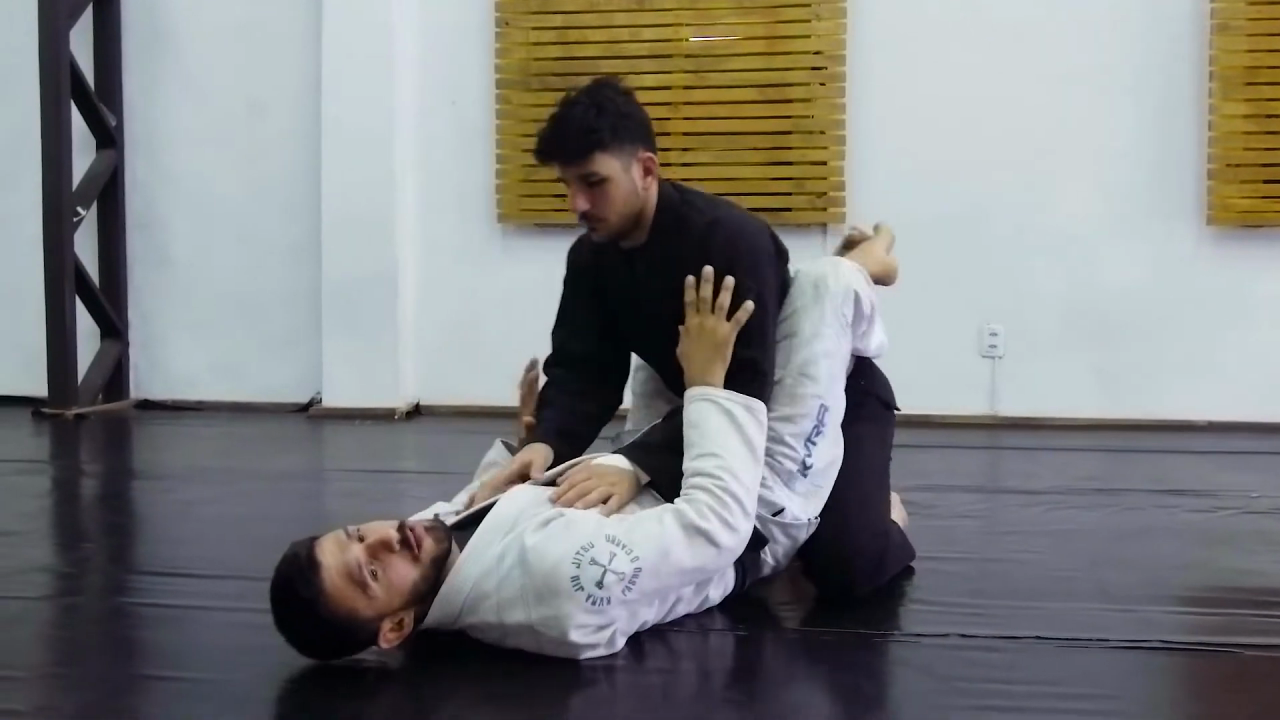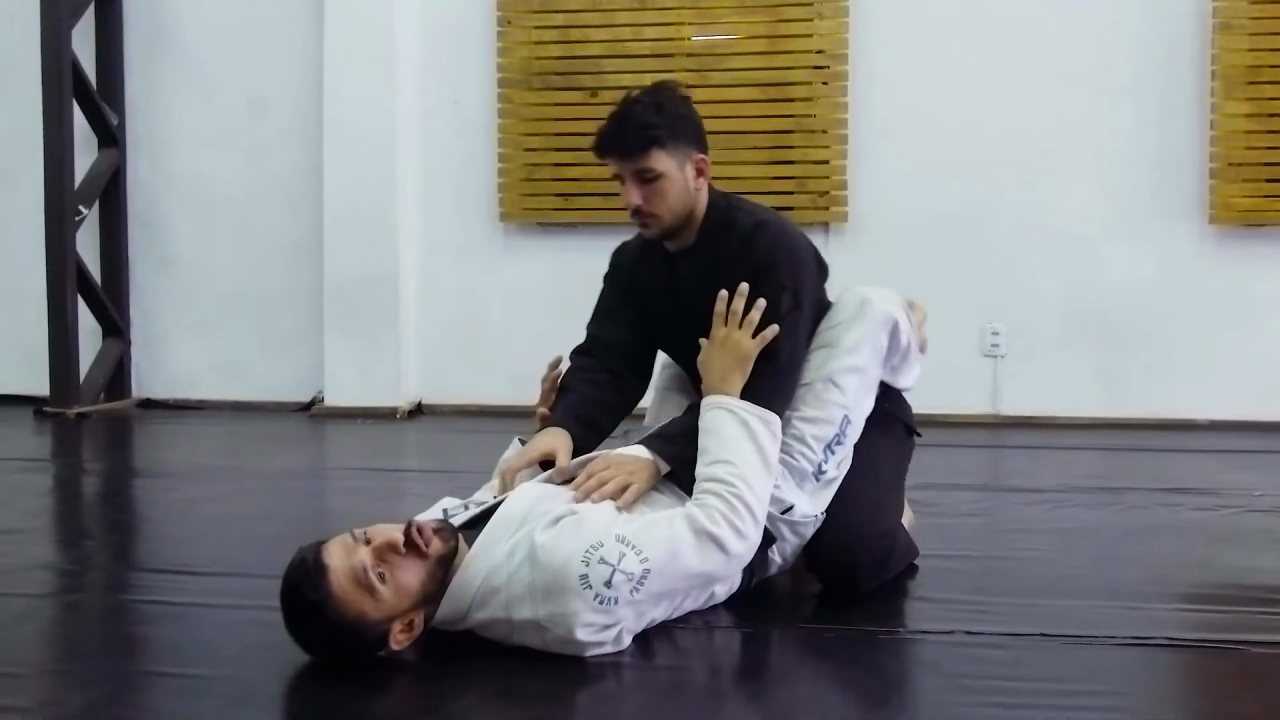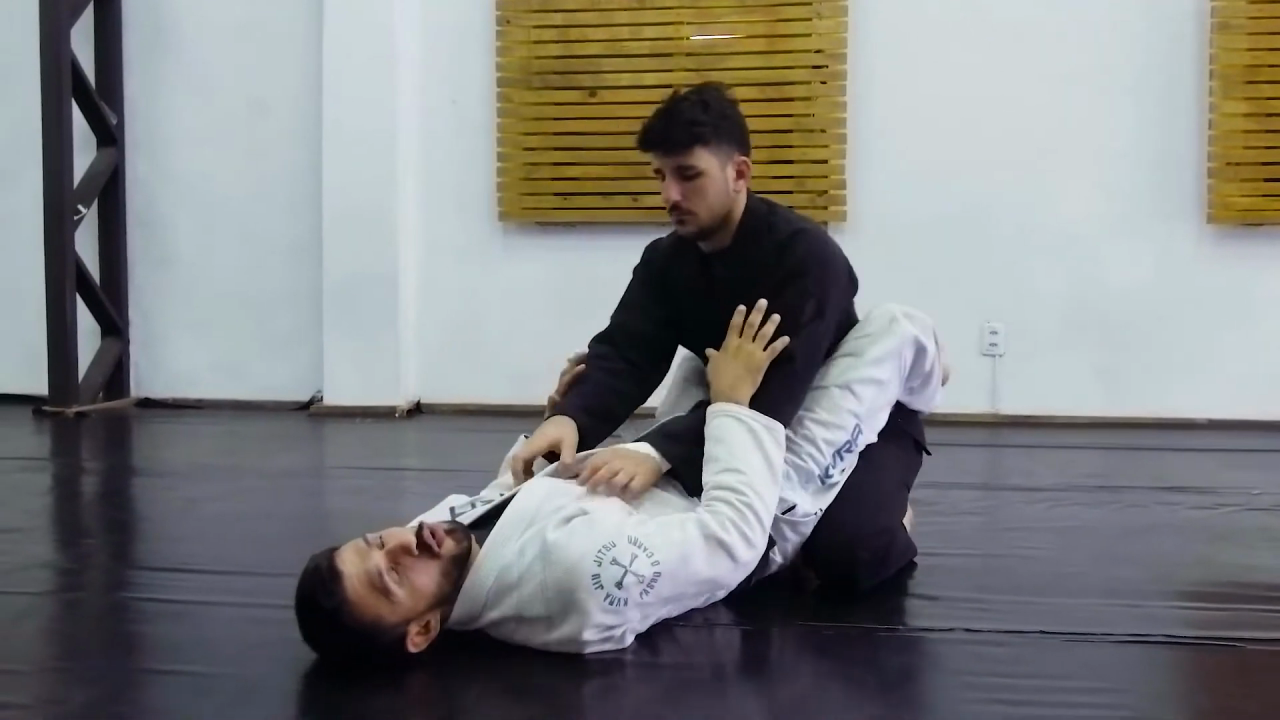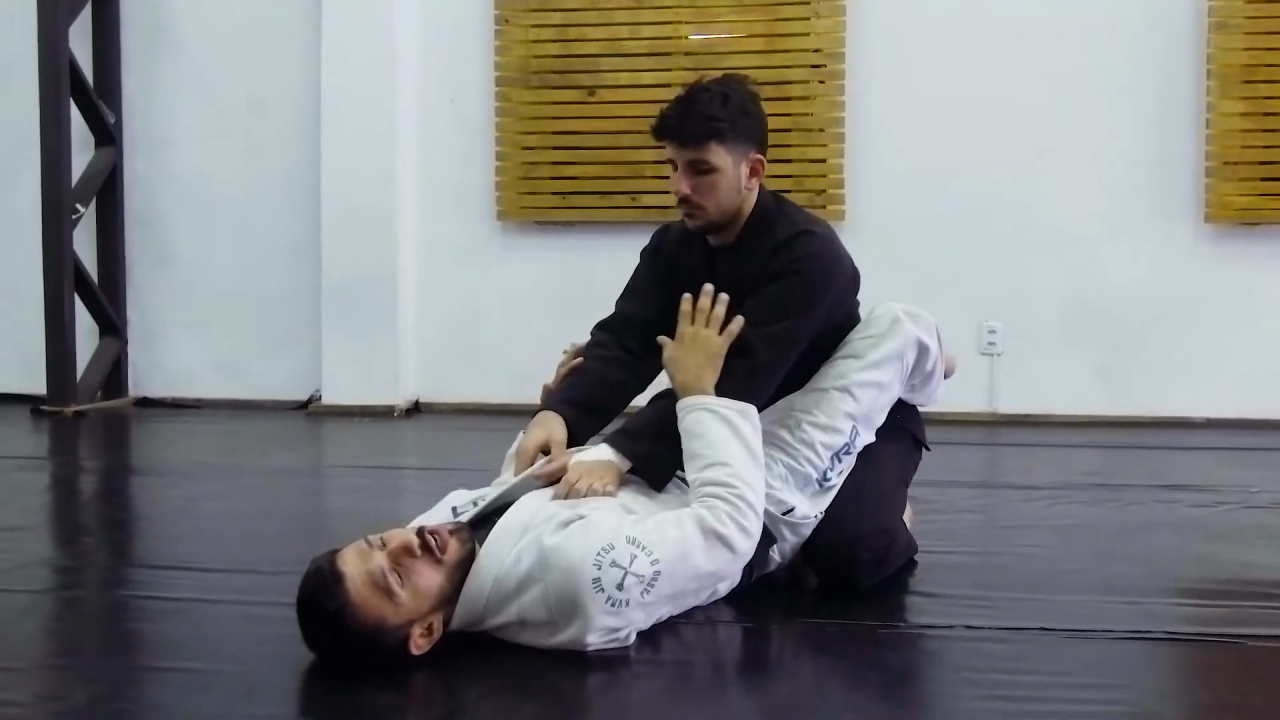
dt=0.2s
person 1, frame 1
left shoulder: (431, 541)
right shoulder: (552, 580)
right elbow: (717, 525)
right wrist: (708, 379)
left hip: (661, 484)
right hip: (755, 517)
right knee: (826, 284)
right ankle: (857, 285)
person 1, frame 2
left shoulder: (433, 534)
right shoulder: (560, 578)
right elbow: (727, 531)
right wrist: (725, 389)
left hip: (676, 478)
right hip: (756, 516)
left knee: (694, 334)
right knee: (866, 312)
right ankle: (896, 345)
person 1, frame 3
left shoulder: (442, 528)
right shoulder: (571, 575)
right elbow: (733, 538)
right wrist: (734, 399)
left hip: (675, 474)
right hip: (763, 514)
right knee: (894, 328)
right ankle: (917, 378)
person 1, frame 4
left shoulder: (437, 532)
right shoulder: (571, 575)
right elbow: (730, 526)
right wrist: (697, 390)
left hip: (672, 473)
right hip: (762, 510)
right knee: (896, 328)
right ankle: (916, 369)
person 2, frame 1
left shoulder: (728, 238)
right shoulder: (591, 257)
left elbow: (742, 387)
right elbow: (582, 372)
left wrist: (635, 465)
right wrist: (544, 444)
left knee: (846, 565)
left ankle: (877, 512)
person 2, frame 2
left shoulder: (771, 245)
right shoulder: (634, 262)
left elbow: (763, 386)
right elbow: (607, 364)
left wrist: (655, 454)
right wrist: (563, 428)
left hip: (848, 411)
left knee: (847, 557)
left ankle: (884, 513)
person 2, frame 3
left shoulder: (805, 253)
right shoulder: (665, 260)
left elbow: (776, 387)
right elbow: (626, 356)
left wrist: (658, 453)
right wrist: (568, 418)
left knee: (845, 553)
left ankle: (886, 519)
person 2, frame 4
left shoulder: (808, 254)
right shoulder: (673, 247)
left elbow: (738, 376)
right elbow: (626, 345)
left wrist: (617, 453)
right wrist: (559, 412)
left knee: (845, 553)
left ankle: (888, 515)
